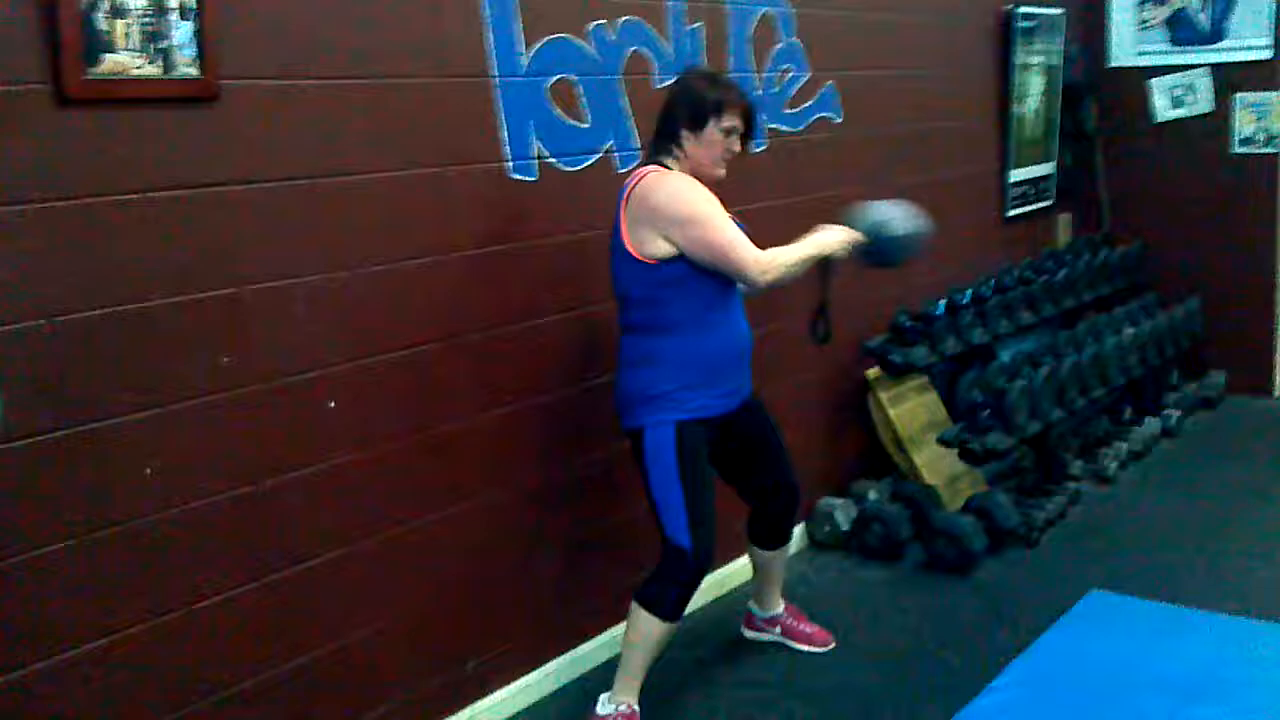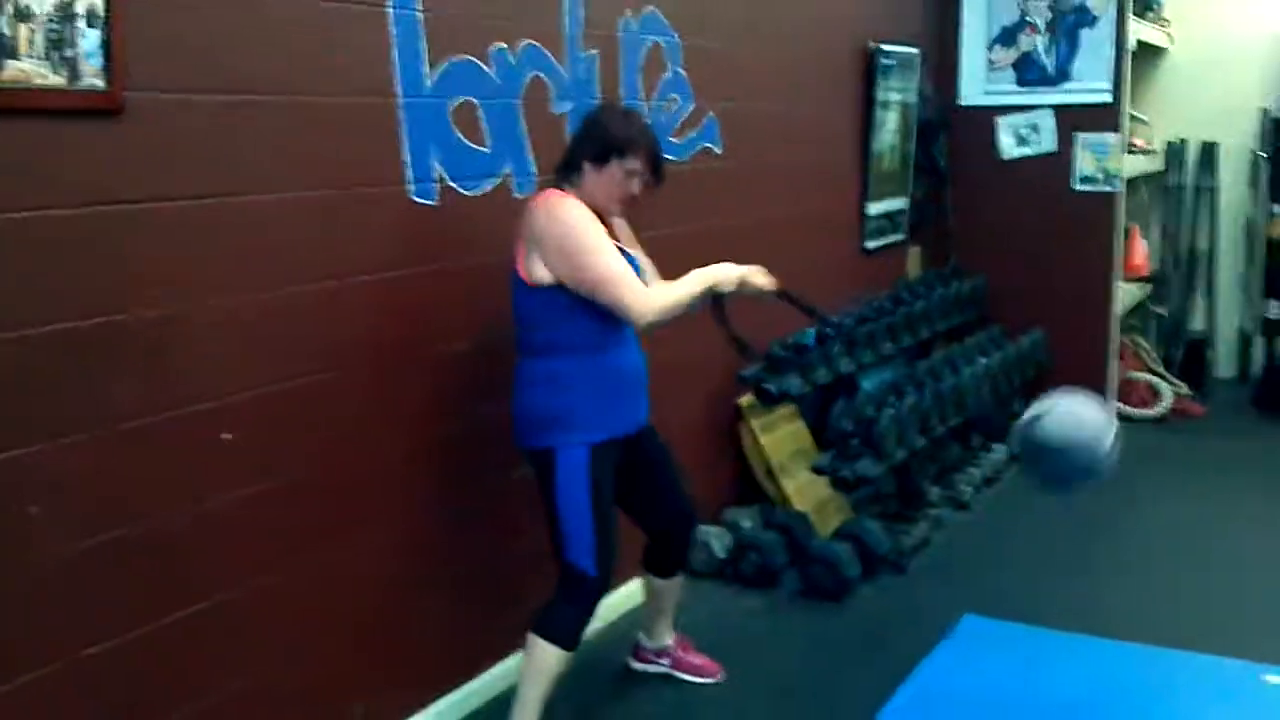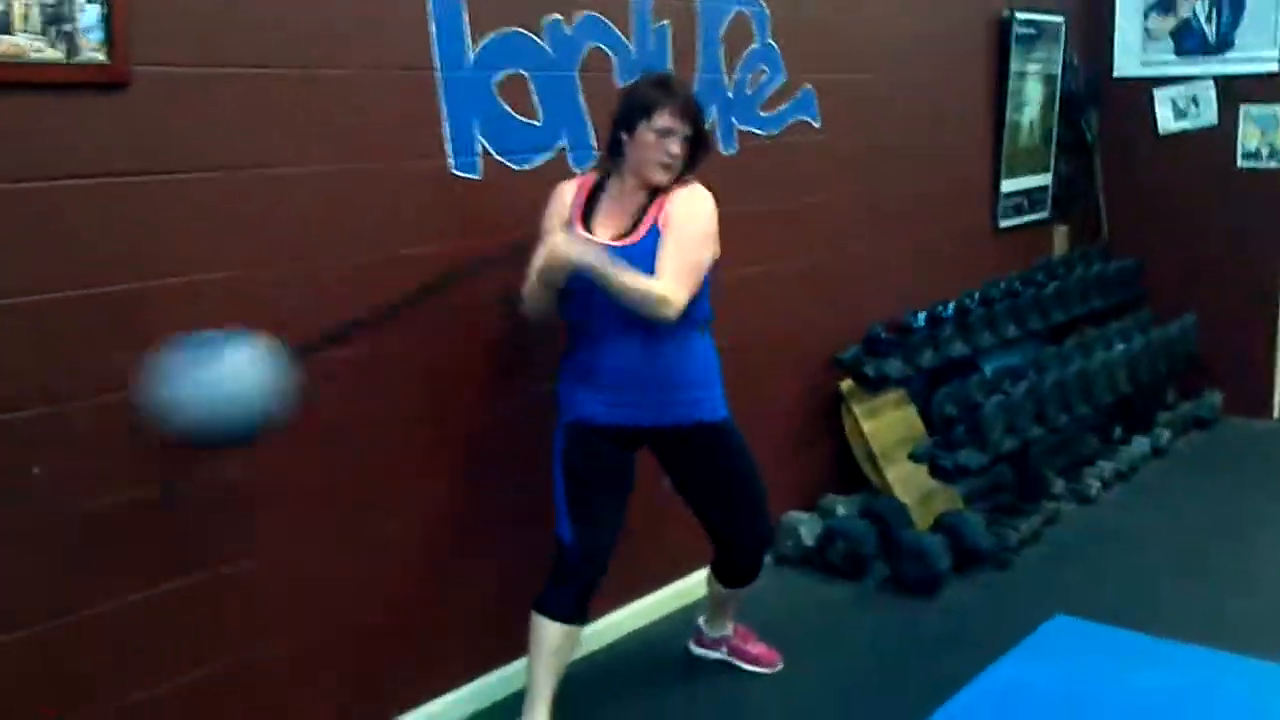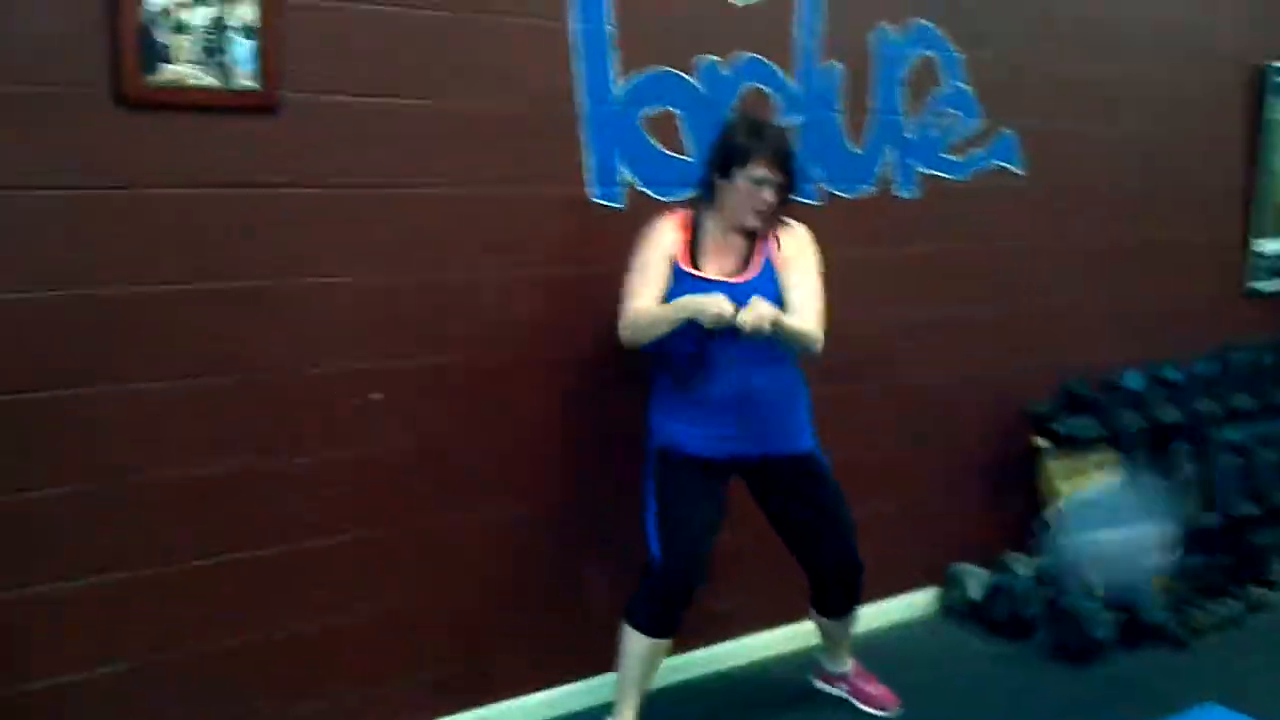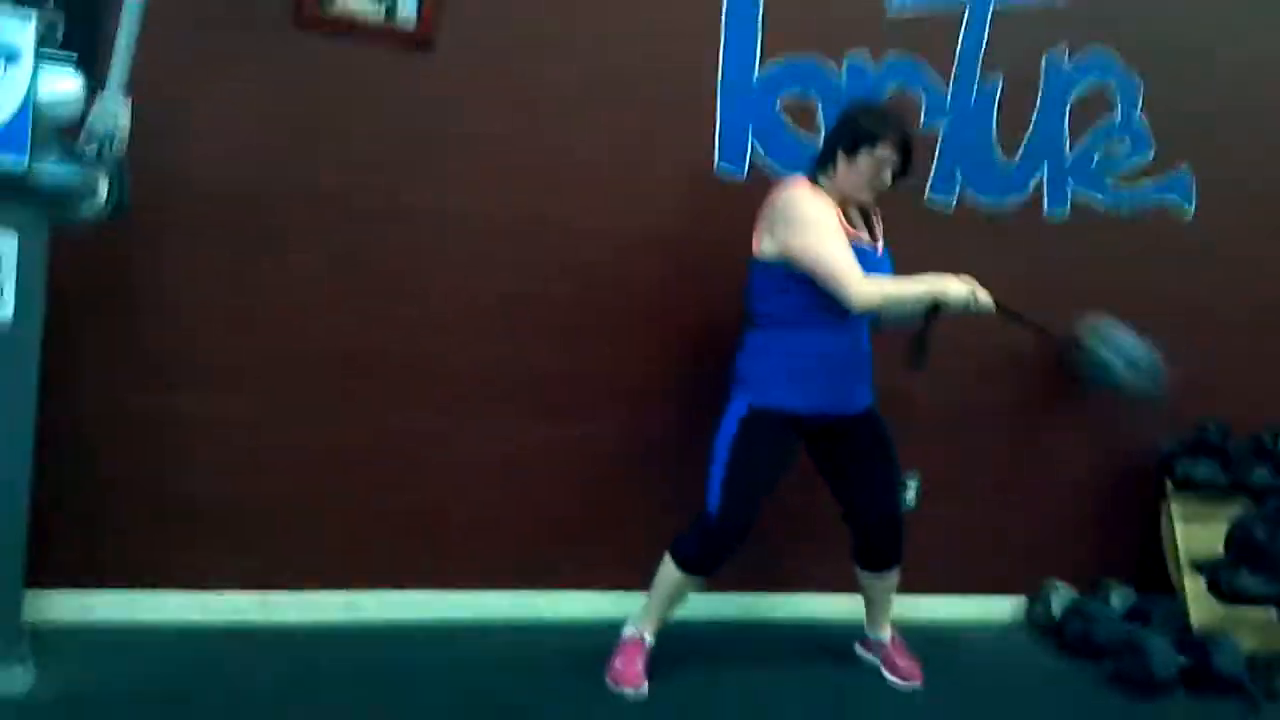
dt=1s
person 1, frame 1
left shoulder: (695, 191)
right shoulder: (658, 188)
left elbow: (742, 271)
right elbow: (756, 269)
left wrist: (826, 245)
right wrist: (819, 242)
left hip: (726, 390)
right hip: (668, 405)
left knee: (779, 495)
right knee: (688, 555)
left ankle: (767, 612)
person 1, frame 2
left shoulder: (602, 222)
right shoulder: (560, 216)
left elbow: (643, 294)
right elbow: (640, 309)
left wrist: (727, 280)
right wrist: (709, 277)
left hip: (620, 419)
right hip: (571, 429)
left knee: (675, 525)
right knee: (586, 578)
left ankle: (657, 644)
person 1, frame 3
left shoulder: (691, 201)
right shoulder: (574, 198)
left elbow: (667, 302)
right elbow: (534, 305)
left wrist: (591, 264)
right wrist: (554, 265)
left hip: (690, 404)
right hip: (598, 407)
left knee: (750, 532)
right knee: (580, 556)
left ankle: (717, 631)
person 1, frame 4
left shoulder: (790, 239)
right shoulder: (669, 234)
left elbow: (810, 333)
right elbow: (632, 329)
left wrist: (772, 319)
right wrist: (693, 306)
left hip: (779, 436)
right hip: (688, 439)
left knee: (839, 562)
right knee: (670, 576)
left ankle: (838, 668)
person 1, frame 5
left shoulder: (866, 217)
right shoulder: (798, 200)
left elbow: (878, 304)
right elbow: (854, 293)
left wrist: (945, 297)
right wrist: (934, 286)
left hip: (847, 402)
right hip: (771, 398)
left knee: (883, 520)
right knee: (723, 523)
left ankle: (879, 636)
right ankle: (639, 634)
